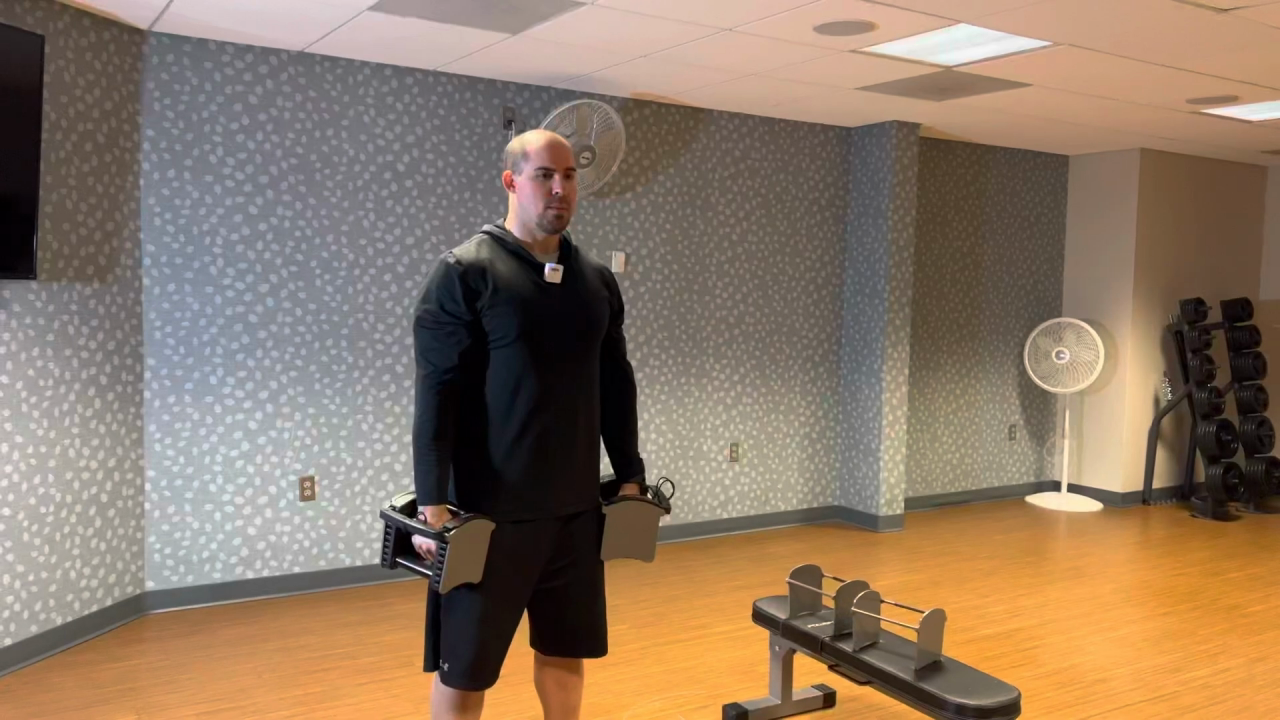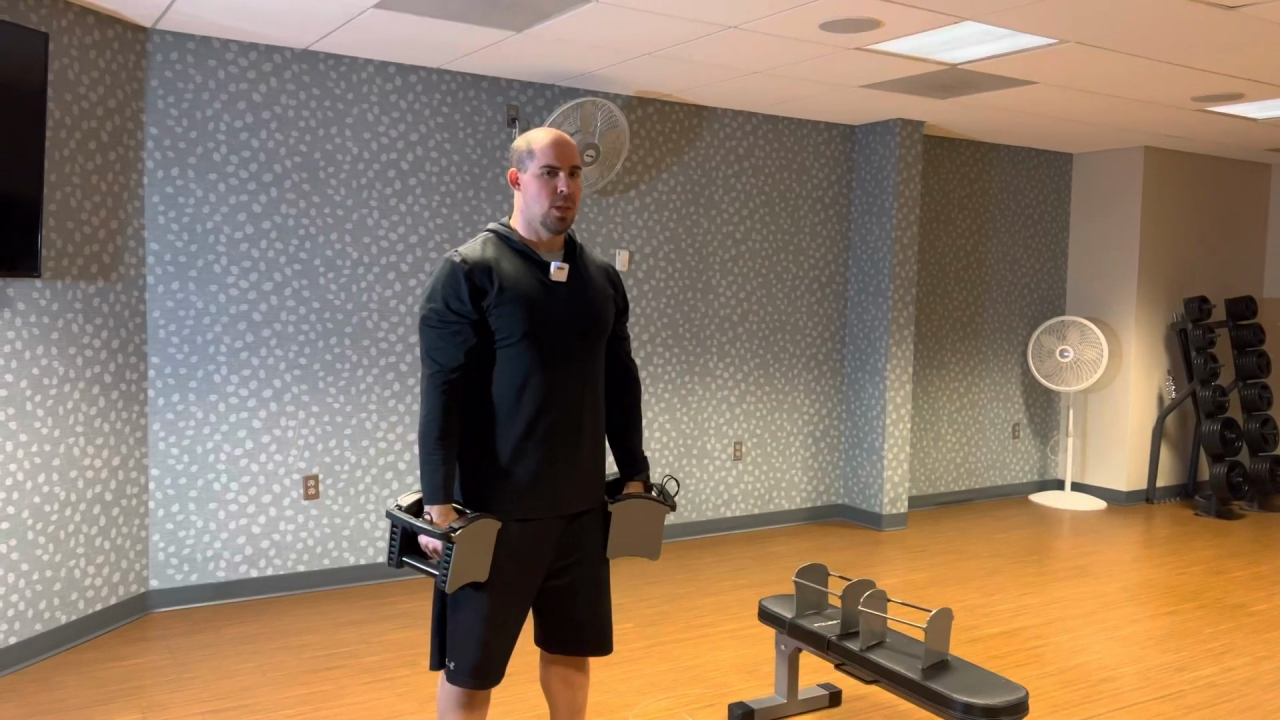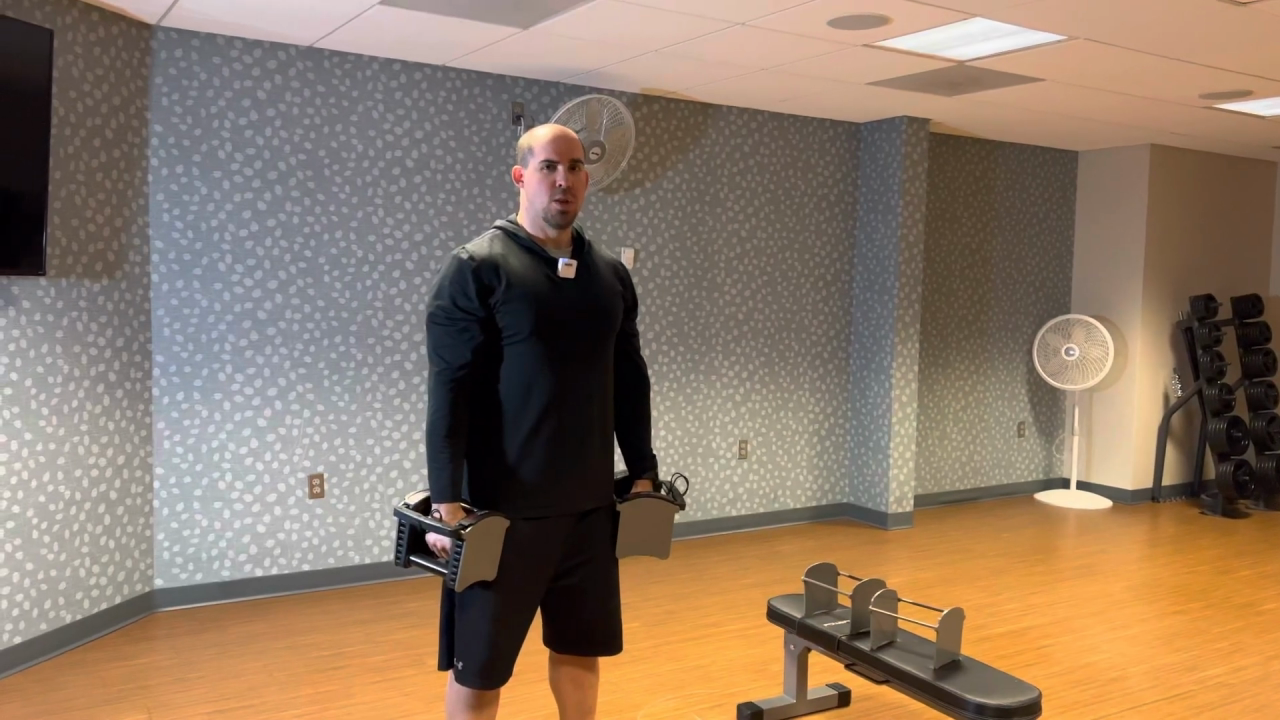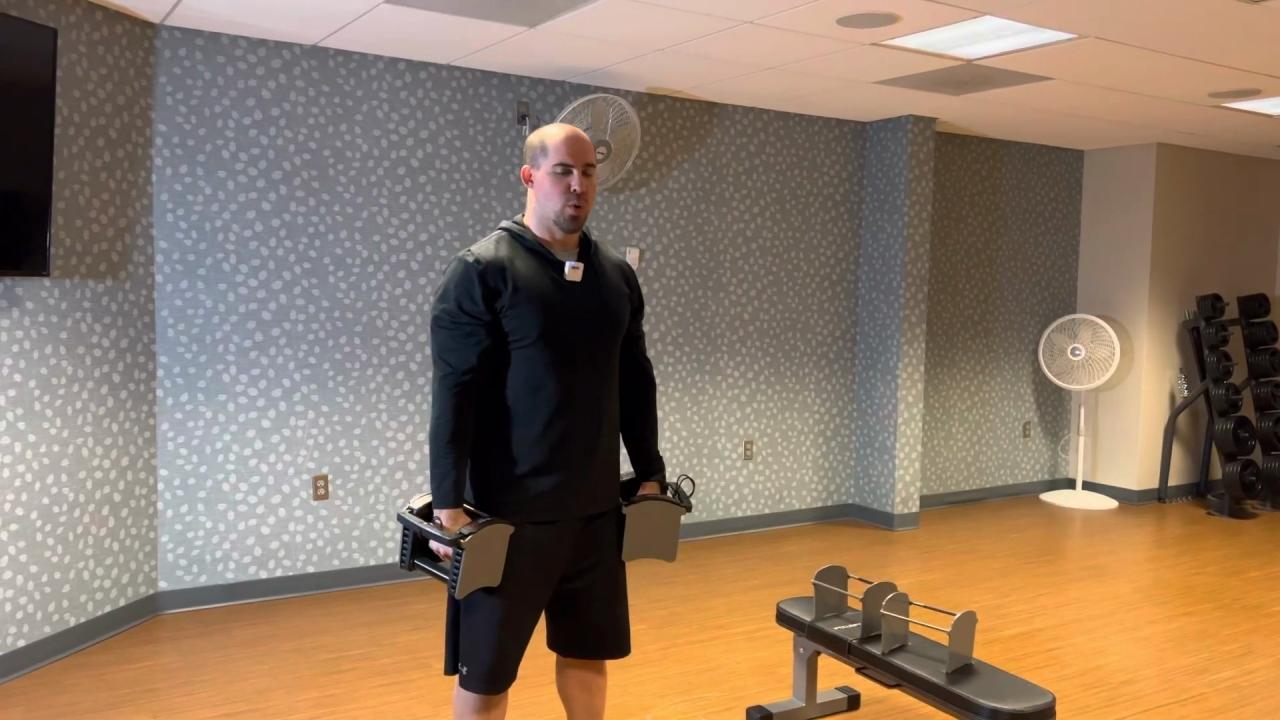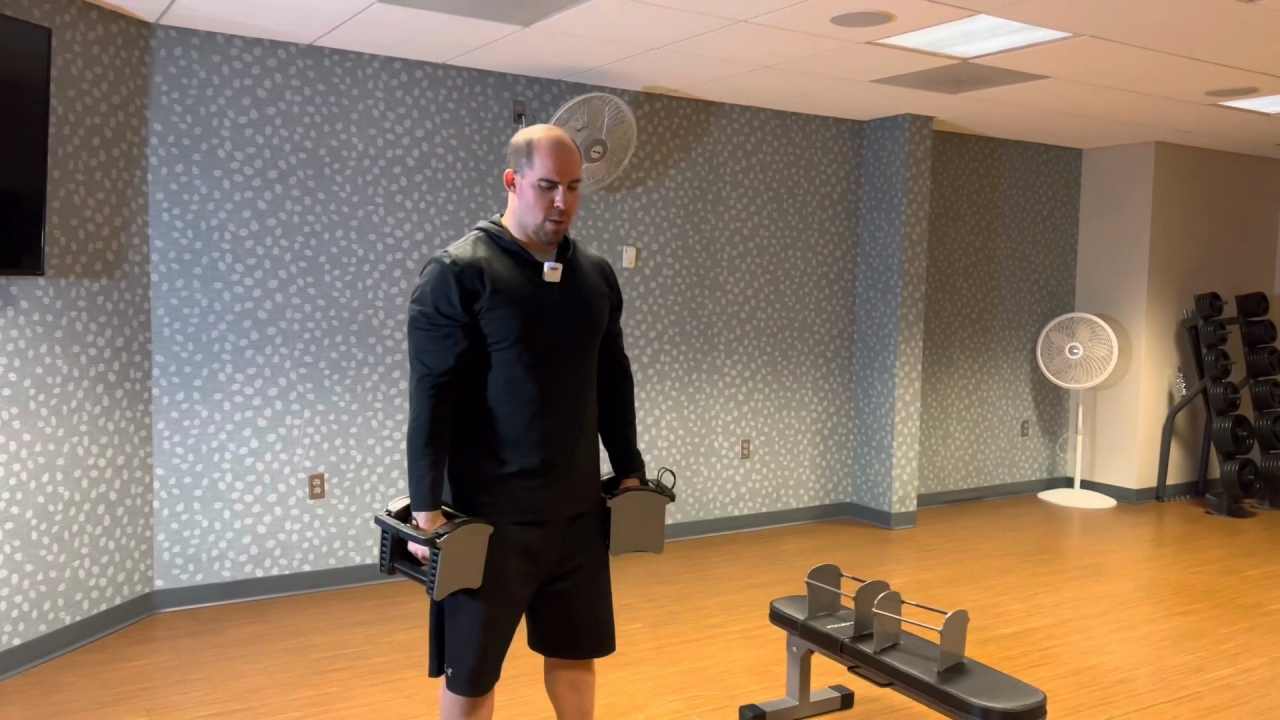
dt=0.5s
person 1, frame 1
left shoulder: (597, 280)
right shoulder: (465, 273)
left elbow: (616, 385)
right elbow: (437, 393)
left wrist: (630, 476)
right wrist: (432, 503)
left hip: (576, 508)
right hip: (489, 512)
left knee: (566, 651)
right knee: (465, 666)
person 1, frame 2
left shoulder: (602, 278)
right shoulder: (469, 272)
left elbow: (620, 383)
right elbow: (442, 393)
left wrist: (635, 474)
right wrist: (438, 502)
left hip: (582, 505)
right hip: (494, 510)
left knee: (572, 648)
right knee: (471, 665)
person 1, frame 3
left shoulder: (611, 274)
right shoulder: (476, 268)
left elbow: (630, 381)
right elbow: (450, 391)
left wrist: (642, 472)
right wrist: (447, 500)
left hip: (590, 505)
right hip: (502, 509)
left knee: (581, 649)
right knee: (479, 665)
person 1, frame 4
left shoulder: (617, 276)
right shoulder: (481, 272)
left elbow: (635, 383)
right elbow: (453, 395)
left wrist: (650, 475)
right wrist: (448, 505)
left hip: (596, 509)
right hip: (508, 513)
left knee: (588, 652)
right knee: (487, 668)
person 1, frame 5
left shoulder: (596, 274)
right shoulder: (458, 272)
left elbow: (614, 381)
right elbow: (431, 397)
left wrist: (629, 470)
right wrist: (426, 506)
left hip: (578, 508)
right hip: (489, 514)
left knee: (575, 652)
right knee: (471, 669)
